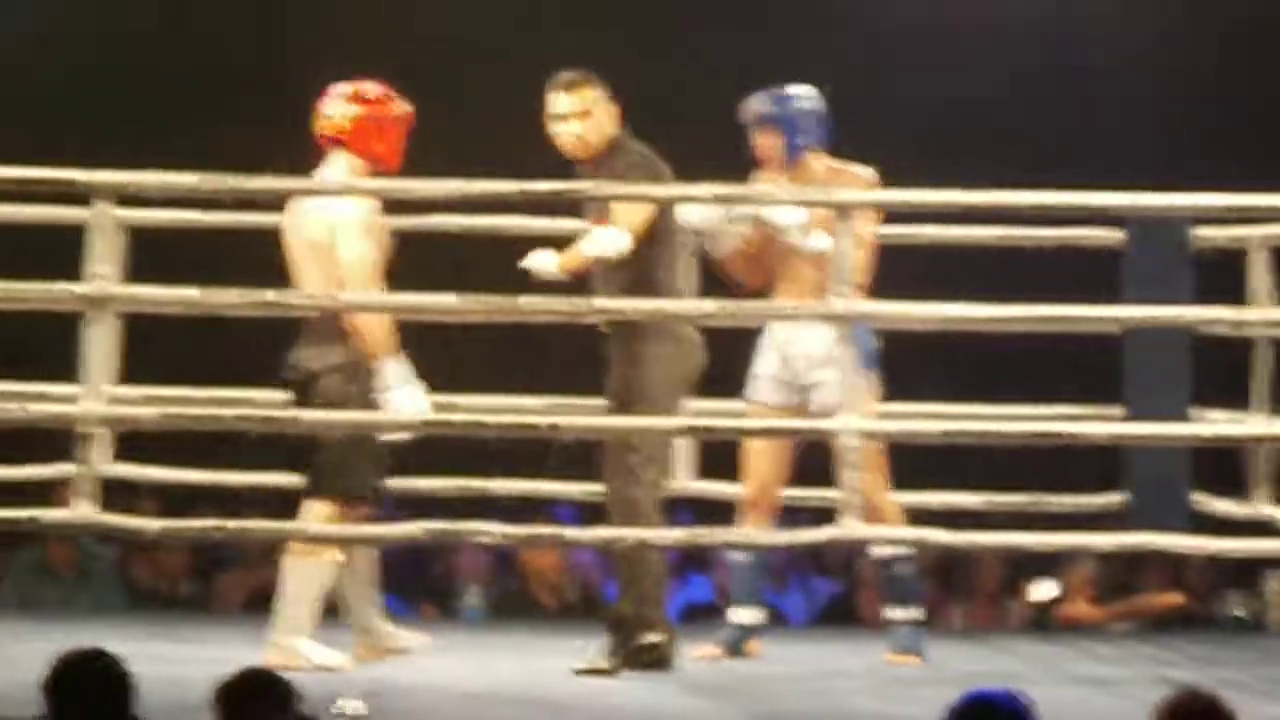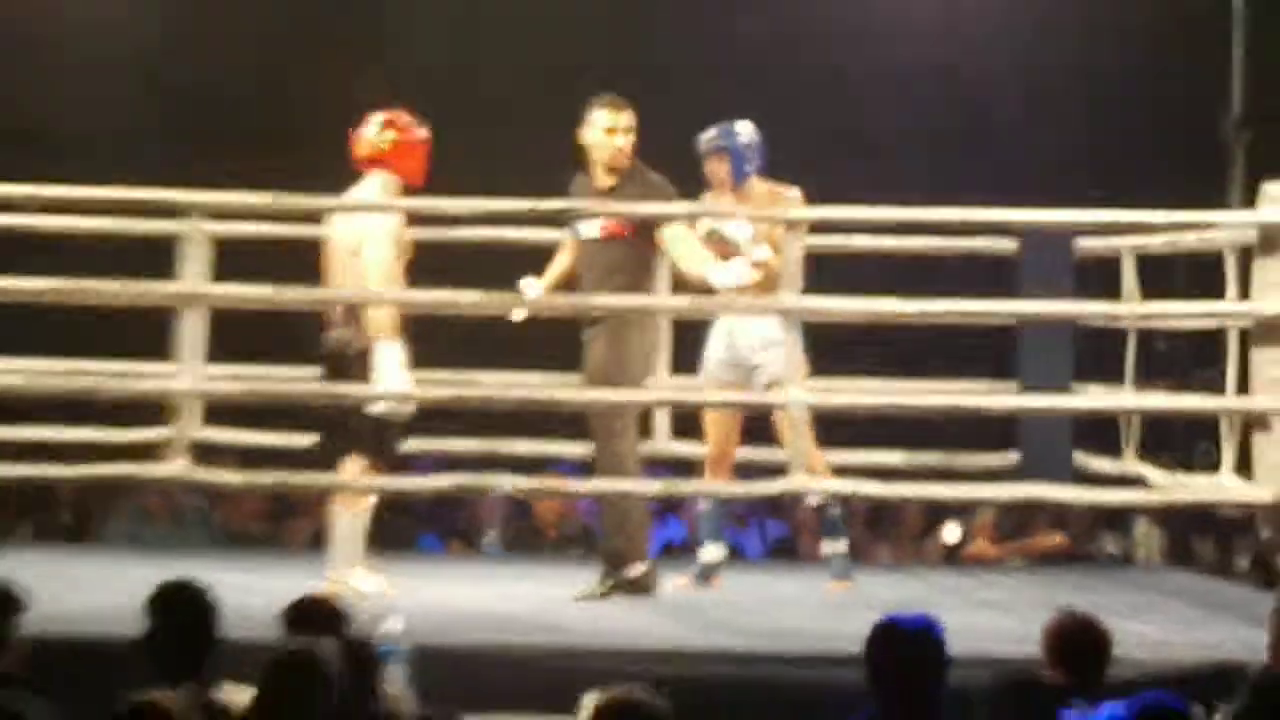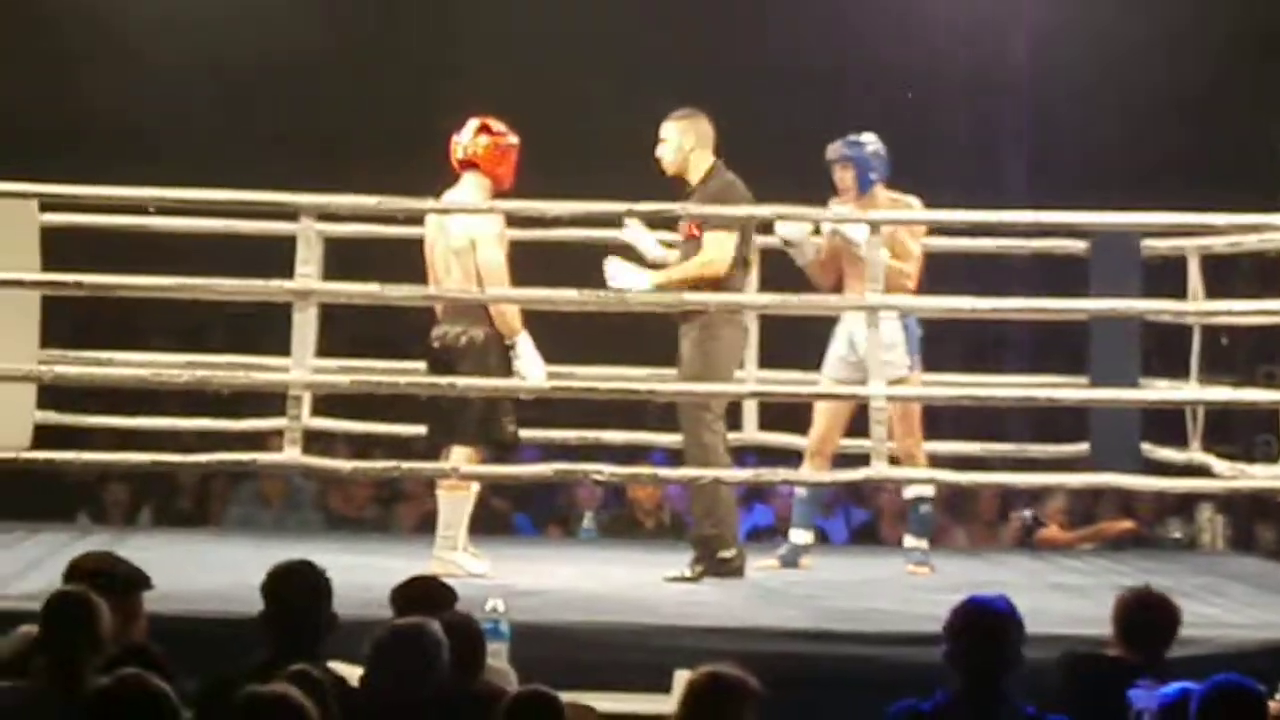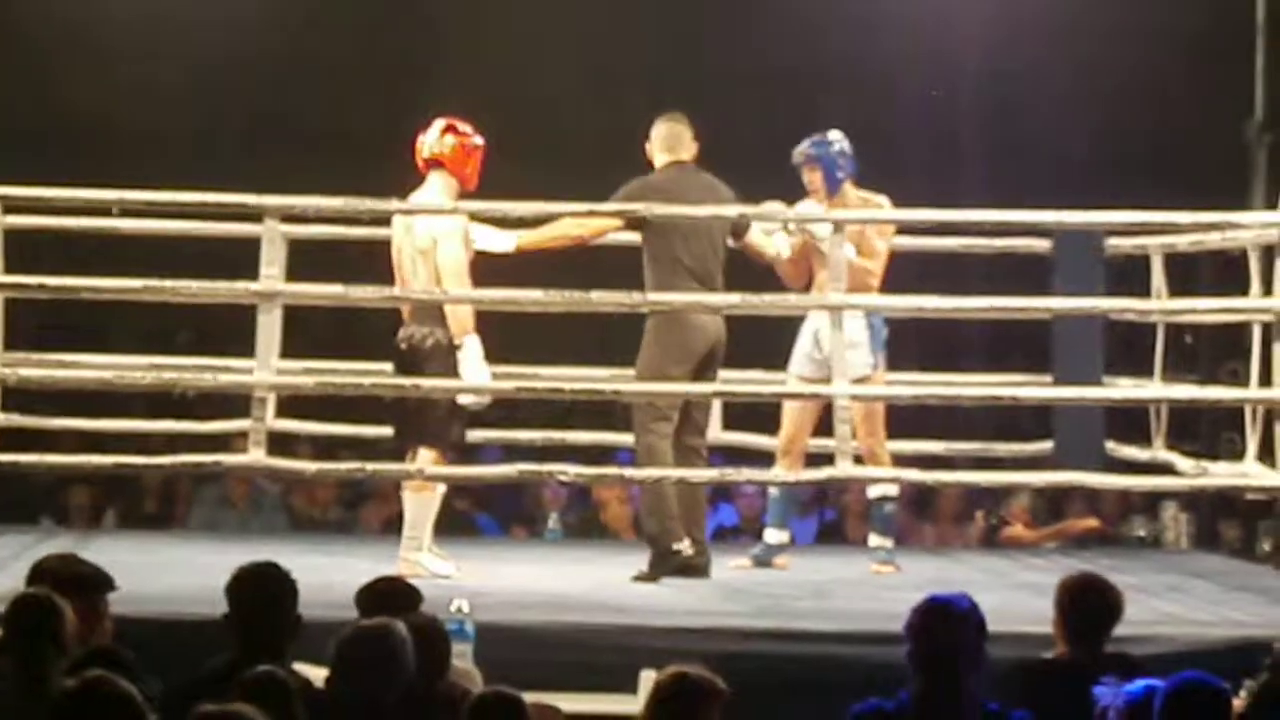
dt=0.5s
person 1, frame 1
left shoulder: (634, 164)
right shoulder: (598, 171)
left elbow: (631, 219)
left wrist: (616, 236)
right wrist: (562, 264)
left hip: (653, 336)
right hip: (641, 338)
left knee: (630, 480)
right knee: (636, 482)
left ankle: (639, 630)
right ankle: (648, 628)
person 1, frame 2
left shoulder: (650, 188)
right shoulder: (579, 186)
left elbow: (683, 248)
left wrist: (721, 273)
right wrist: (542, 287)
left hip: (629, 325)
right hip: (595, 327)
left knee: (613, 440)
right knee: (611, 442)
left ankle: (628, 562)
right ankle: (630, 560)
person 1, frame 3
left shoulder: (724, 190)
right shoulder: (698, 193)
left elbow: (715, 262)
left wrist: (648, 278)
right wrist: (652, 249)
left hip: (715, 322)
right hip: (697, 322)
left knee: (703, 431)
right knee: (701, 433)
left ankle: (719, 547)
right ankle: (719, 547)
person 1, frame 4
left shoulder: (648, 190)
right shoulder: (718, 192)
left elbow: (583, 228)
right elbow: (763, 245)
left wrist: (516, 242)
right wrist: (785, 244)
left hip: (680, 322)
right hip: (712, 323)
left knee: (652, 433)
right knee: (689, 439)
left ankle: (670, 544)
right ankle: (693, 547)
person 2, frame 1
left shoulder: (306, 198)
right shoulder: (355, 201)
right elbow: (360, 296)
right wrist: (394, 371)
left hip: (314, 349)
right hip: (342, 356)
left knee: (354, 495)
right knee: (331, 498)
person 2, frame 2
left shoulder: (344, 208)
right shoulder: (383, 213)
right elbow: (379, 289)
right wrist: (389, 356)
left hip: (343, 336)
right hip: (369, 338)
left knee: (355, 453)
right knee: (363, 454)
left ankle: (350, 559)
right ankle: (343, 567)
person 2, frame 3
left shoulder: (440, 210)
right shoulder: (484, 214)
right elbow: (497, 288)
right wrist: (522, 345)
left hip: (447, 330)
right hip: (477, 334)
left knee: (456, 442)
right knee: (468, 443)
left ankle: (454, 541)
right ankle: (448, 549)
person 2, frame 4
left shoulder: (410, 210)
right shoulder: (447, 215)
right elbow: (456, 289)
right wrist: (469, 349)
left hip: (414, 335)
right hip: (438, 338)
left knee: (424, 445)
right knee: (434, 446)
left ankle: (419, 543)
right ankle: (414, 550)
person 3, frame 1
left shoulder: (851, 181)
right shoulder: (766, 185)
left elbow: (856, 272)
right elbow: (753, 276)
left wrist: (798, 227)
right wrist: (716, 233)
left hip: (836, 339)
right hip: (780, 339)
left knee: (868, 488)
right knee: (756, 492)
person 3, frame 2
left shoulder: (785, 200)
right shoulder: (713, 204)
left wrist: (748, 240)
right wrist: (694, 240)
left hip: (773, 329)
right hip: (725, 329)
left knee: (801, 447)
right knee: (717, 452)
left ankle: (837, 554)
right ankle: (709, 560)
person 3, frame 3
left shoulder: (904, 208)
right shoulder: (839, 210)
left elbow: (908, 278)
left wrist: (865, 242)
right wrist: (800, 245)
left hip: (891, 328)
right hip: (849, 327)
left knee: (908, 445)
right knee: (818, 442)
left ankle: (918, 546)
right ankle: (797, 544)
person 3, frame 4
left shoulder: (873, 207)
right shoulder: (812, 211)
left elbow: (871, 275)
left wrist: (830, 237)
left hip: (857, 326)
right hip: (814, 325)
left knee: (871, 443)
right knee: (789, 440)
left ankle: (882, 543)
right ankle: (773, 543)
